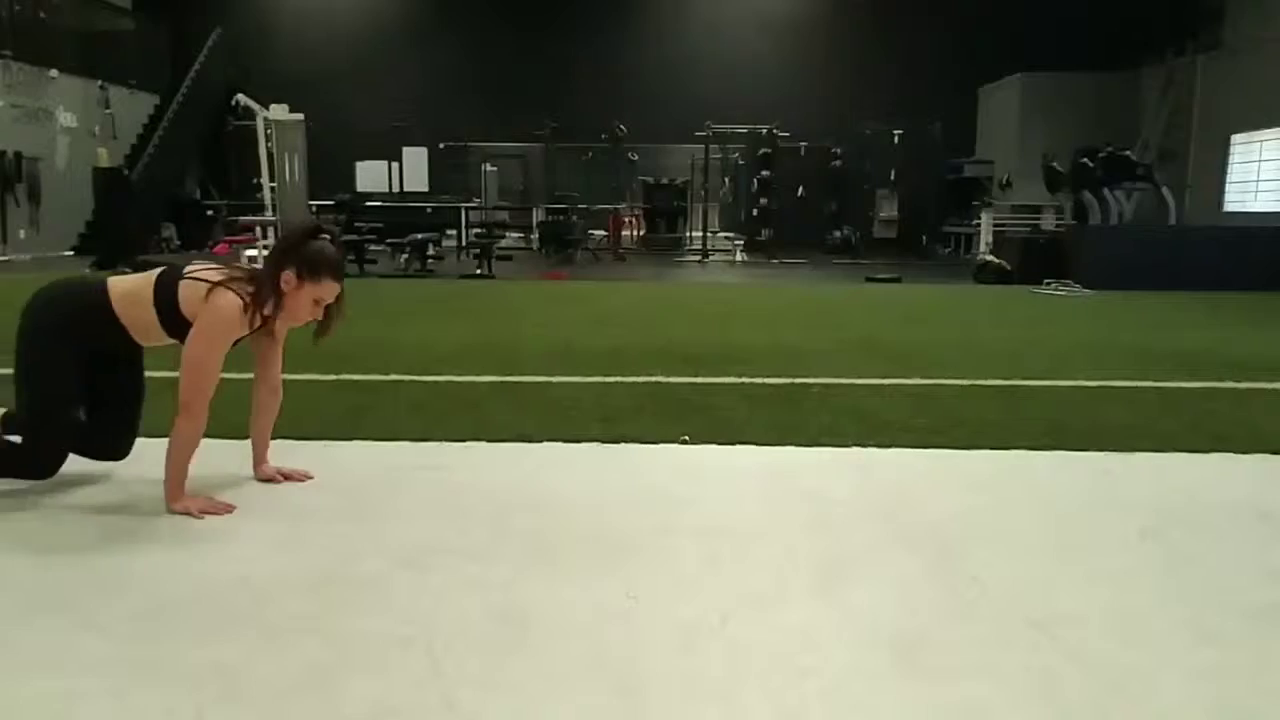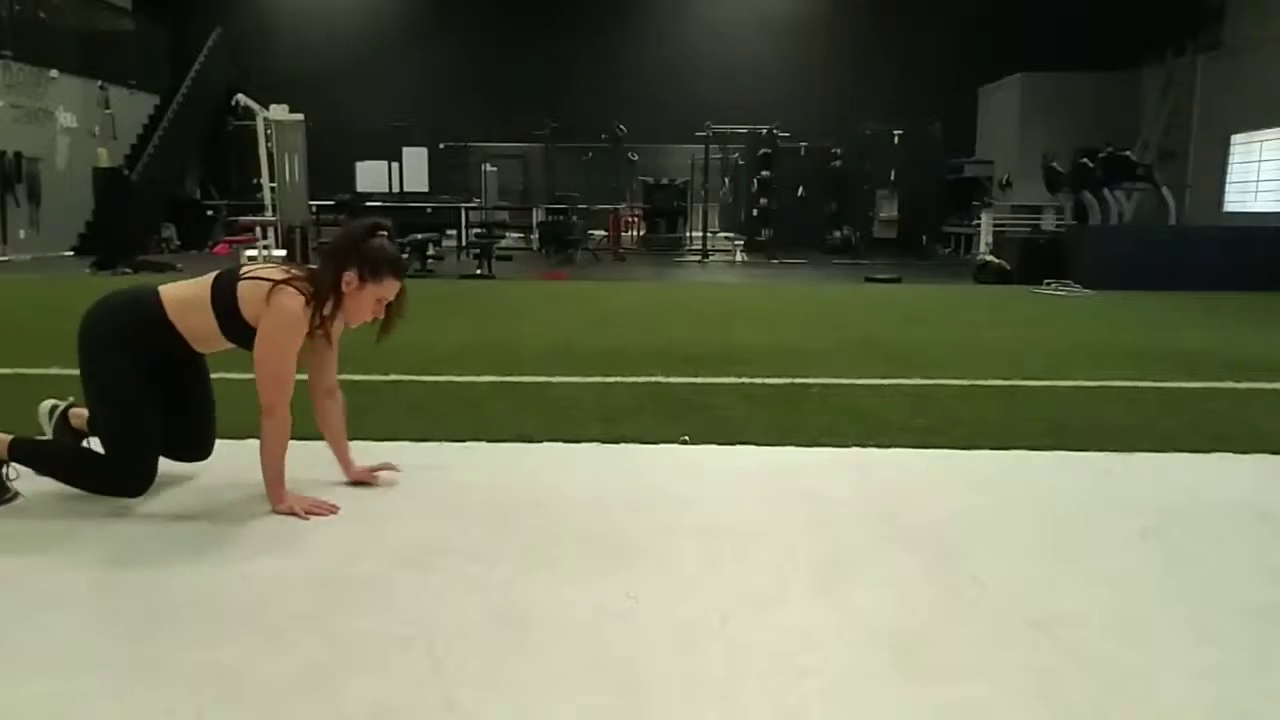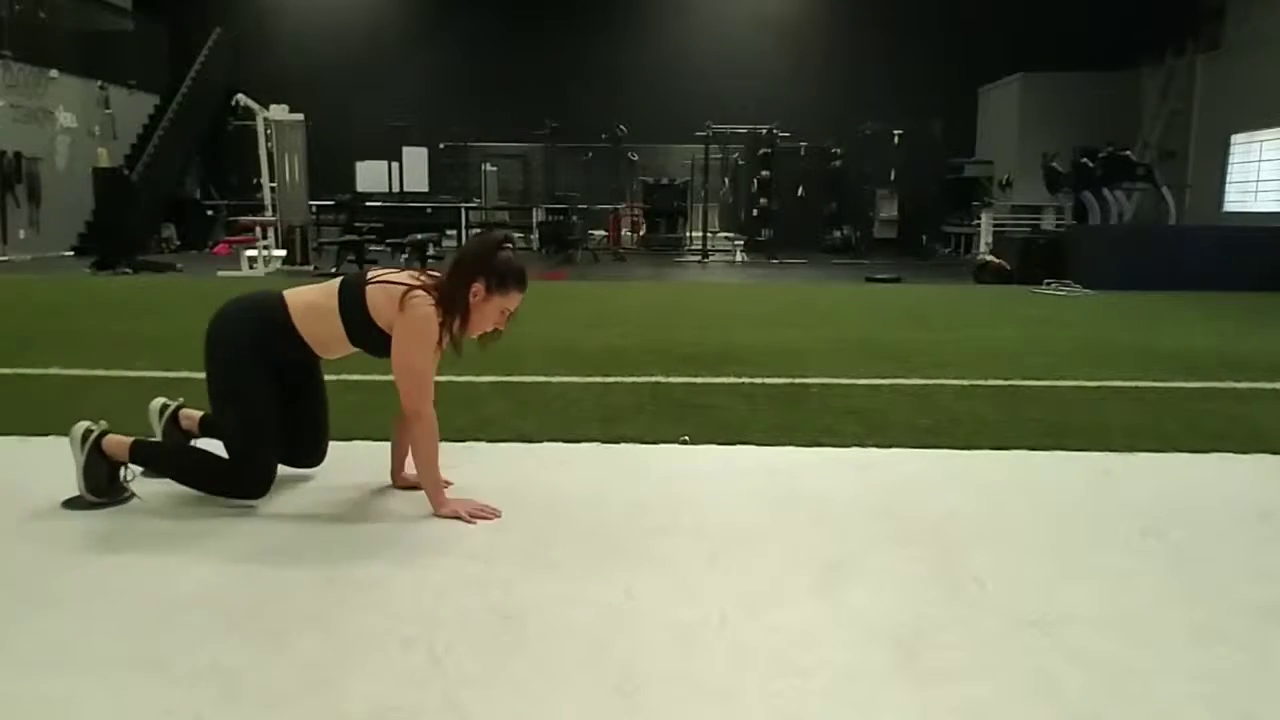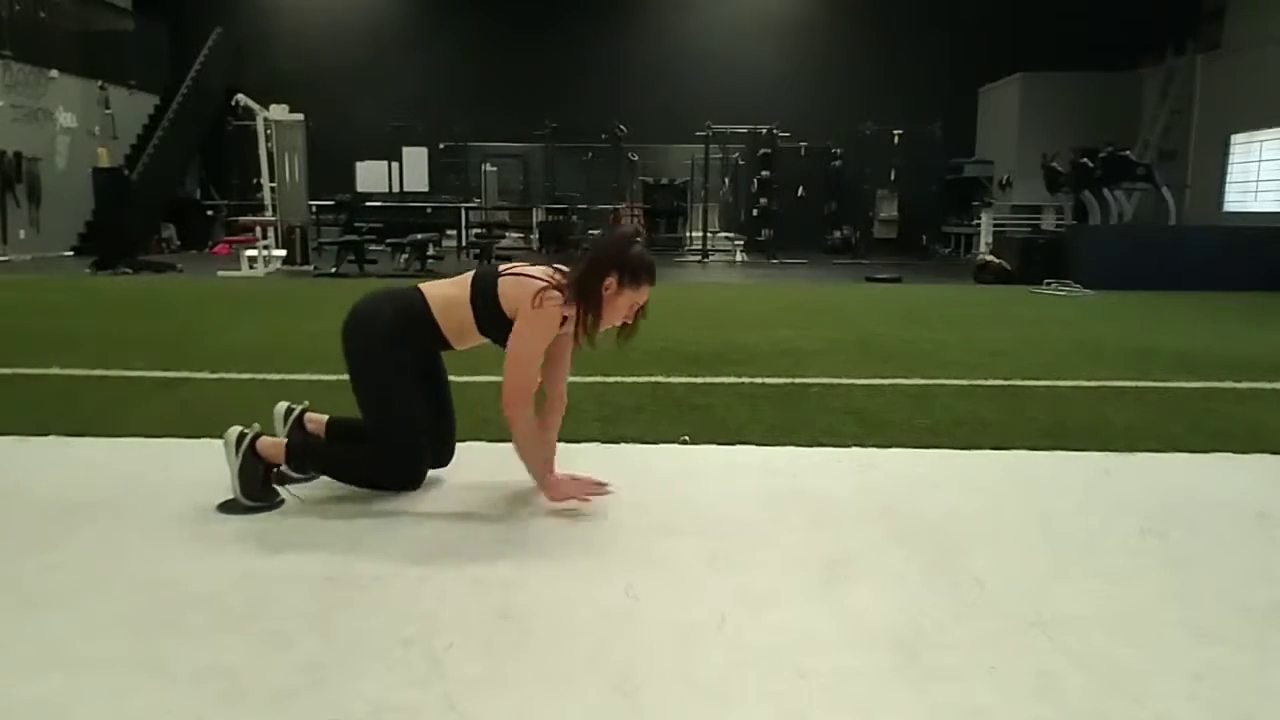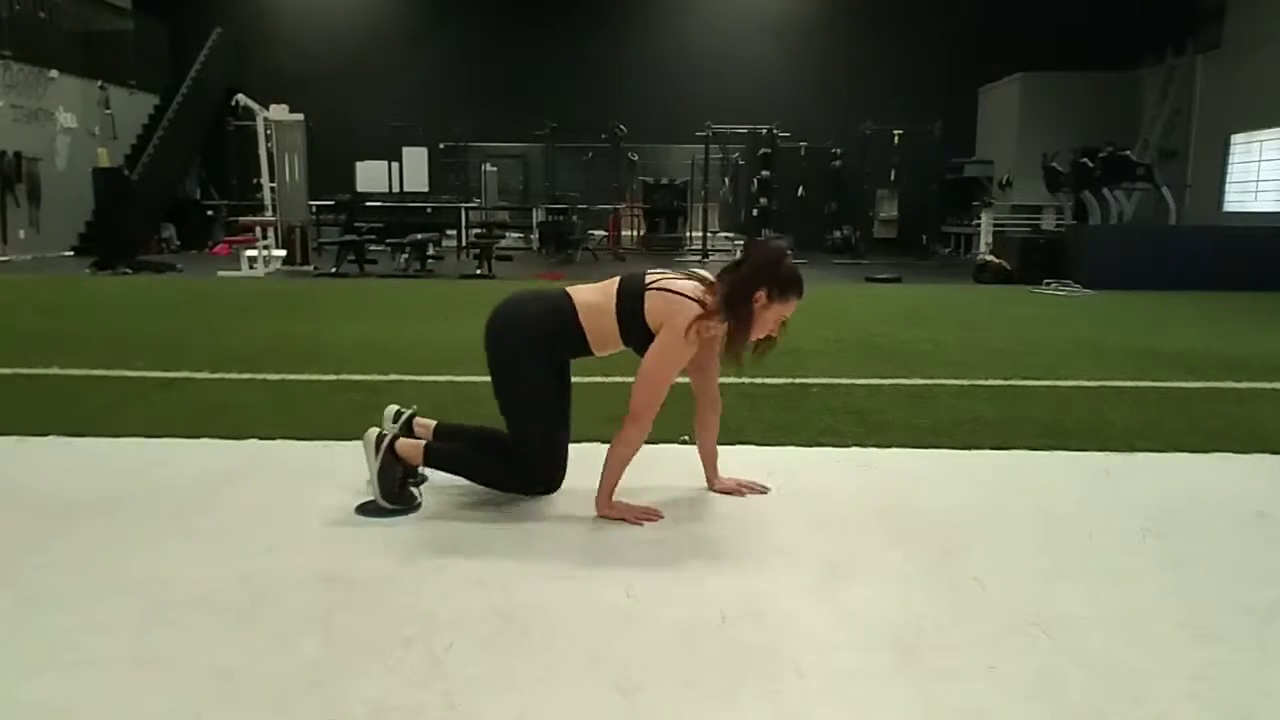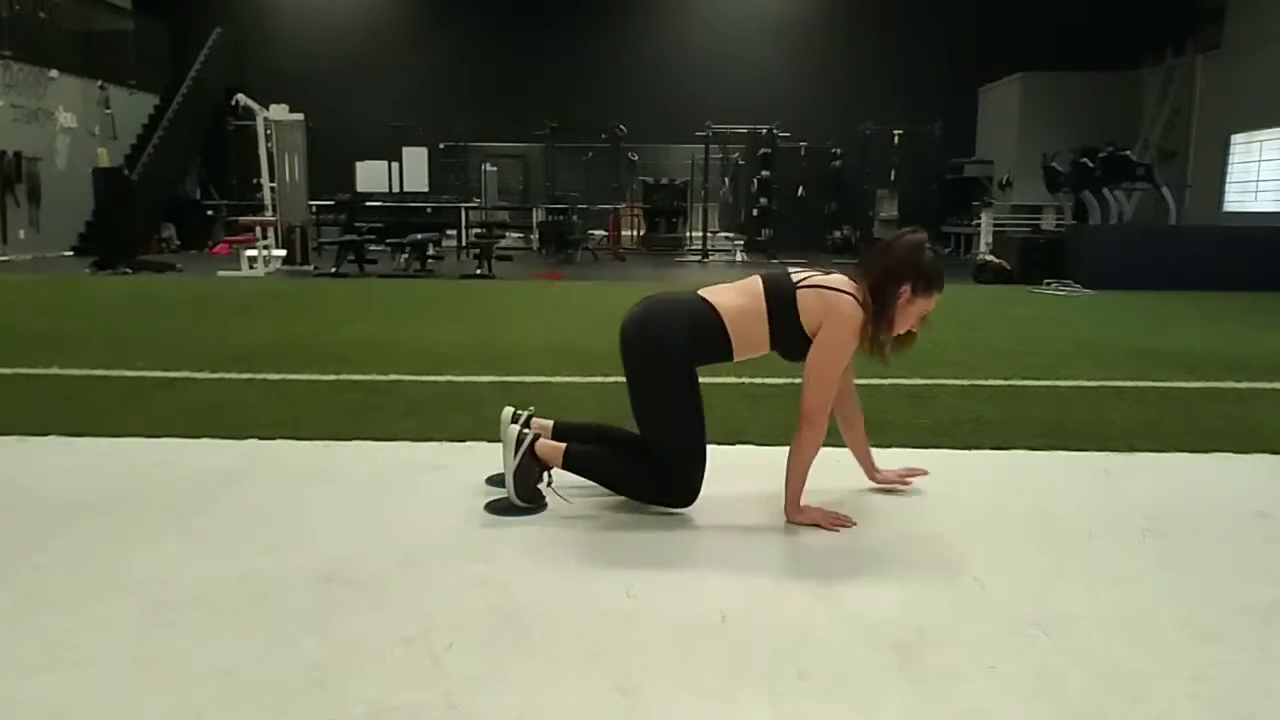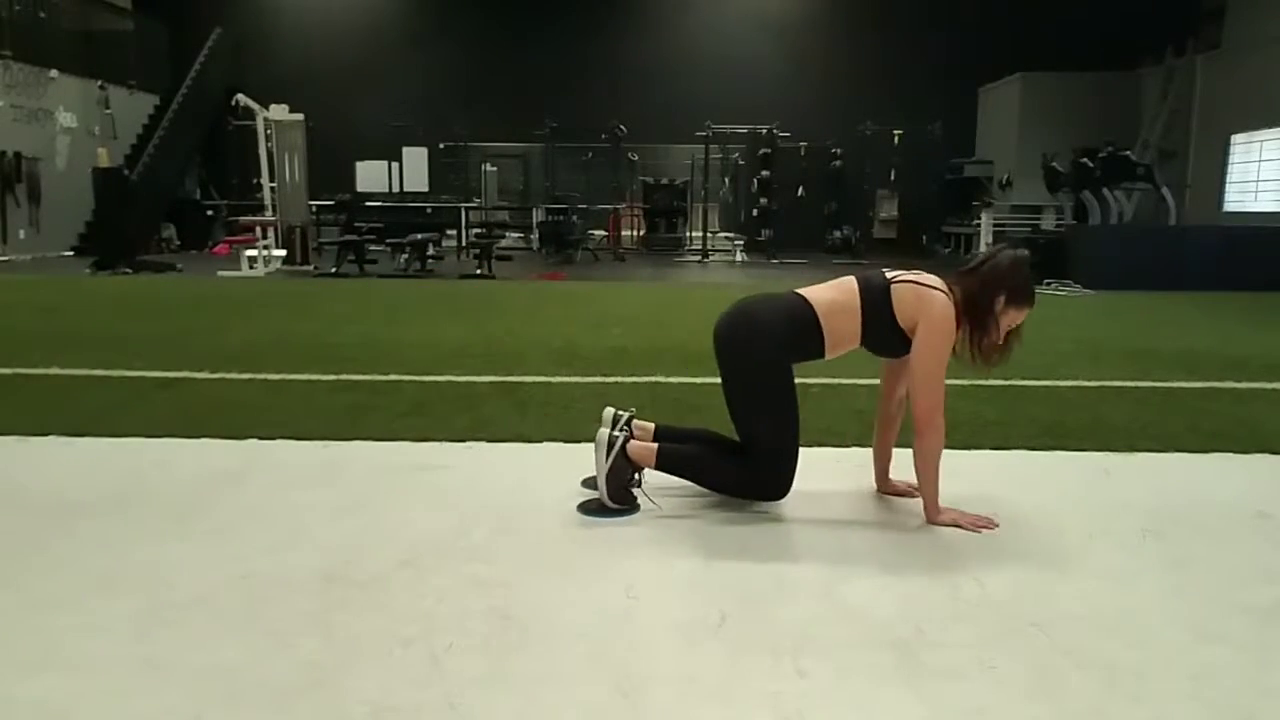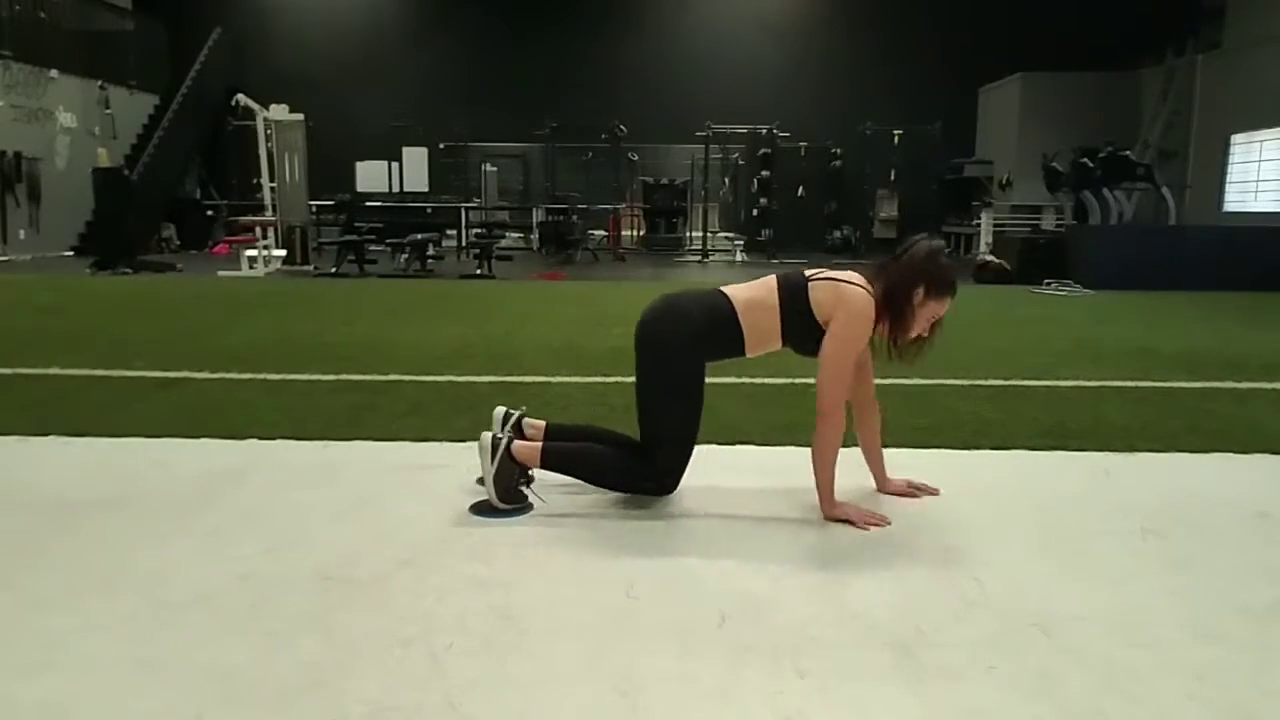
dt=0.4s
person 1, frame 1
left shoulder: (274, 303)
right shoulder: (228, 307)
left elbow: (269, 387)
right elbow: (191, 408)
left wrist: (261, 463)
right wrist: (176, 495)
left hip: (113, 334)
right hip: (61, 320)
left knee: (110, 445)
right knee: (42, 460)
person 1, frame 2
left shoulder: (324, 302)
right shoulder: (290, 306)
left elbow: (326, 392)
right elbow: (274, 408)
left wrist: (349, 467)
right wrist: (279, 495)
left hip: (166, 341)
right hip: (117, 332)
left knee: (194, 445)
right knee: (130, 477)
left ankle: (71, 419)
person 1, frame 3
left shoulder: (442, 300)
right shoulder: (420, 310)
left elbow: (417, 403)
right elbow: (418, 413)
left wrist: (399, 472)
right wrist: (439, 499)
left hip: (285, 343)
right hip: (242, 337)
left knee: (308, 453)
right knee: (251, 479)
left ankle: (181, 419)
right ankle: (103, 446)
person 1, frame 4
left shoulder: (568, 294)
right shoulder: (547, 302)
left elbow: (553, 394)
right elbow: (517, 405)
left wrist: (547, 470)
right wrist: (547, 482)
left hip: (406, 332)
right hip: (378, 329)
left knee: (438, 449)
right knee: (406, 471)
left ankle: (303, 421)
right ankle: (260, 448)
person 1, frame 5
left shoulder: (713, 300)
right shoulder: (694, 318)
left elbow: (708, 399)
right elbow: (639, 416)
left wrist: (713, 476)
right wrist: (605, 499)
left hip: (544, 330)
right hip: (521, 331)
left knee: (538, 449)
right knee: (542, 474)
left ankle: (414, 426)
right ankle: (398, 449)
person 1, frame 6
left shoulder: (839, 294)
right shoulder: (846, 313)
left elbow: (842, 394)
right elbow: (813, 419)
left wrist: (873, 471)
right wrist: (793, 506)
left hip: (661, 325)
right hip: (663, 339)
left knee: (666, 446)
right knee: (678, 488)
left ankle: (534, 429)
right ankle: (539, 451)
person 1, frame 7
left shoulder: (923, 299)
right shoulder: (939, 311)
left elbow: (892, 398)
right elbow: (927, 421)
left wrist: (883, 479)
right wrist: (934, 509)
left hip: (754, 326)
right hip: (759, 337)
left knee: (764, 455)
right knee: (772, 481)
left ankle: (631, 429)
right ankle: (630, 451)
person 1, frame 8
left shoulder: (852, 297)
right shoulder: (857, 307)
left elbow: (862, 400)
right elbow: (830, 413)
left wrist: (883, 480)
right wrist: (828, 503)
left hip: (677, 324)
right hip: (677, 333)
left knee: (659, 455)
right knee: (660, 476)
left ankle: (524, 428)
right ankle: (515, 452)
